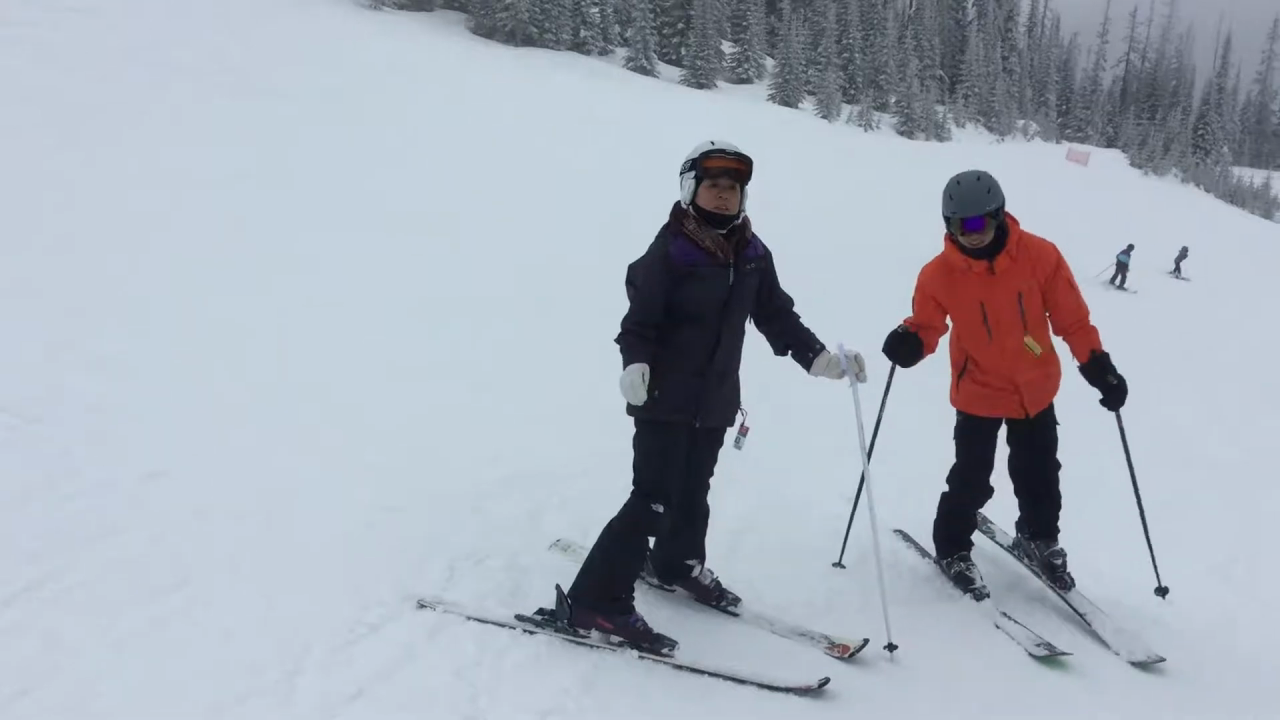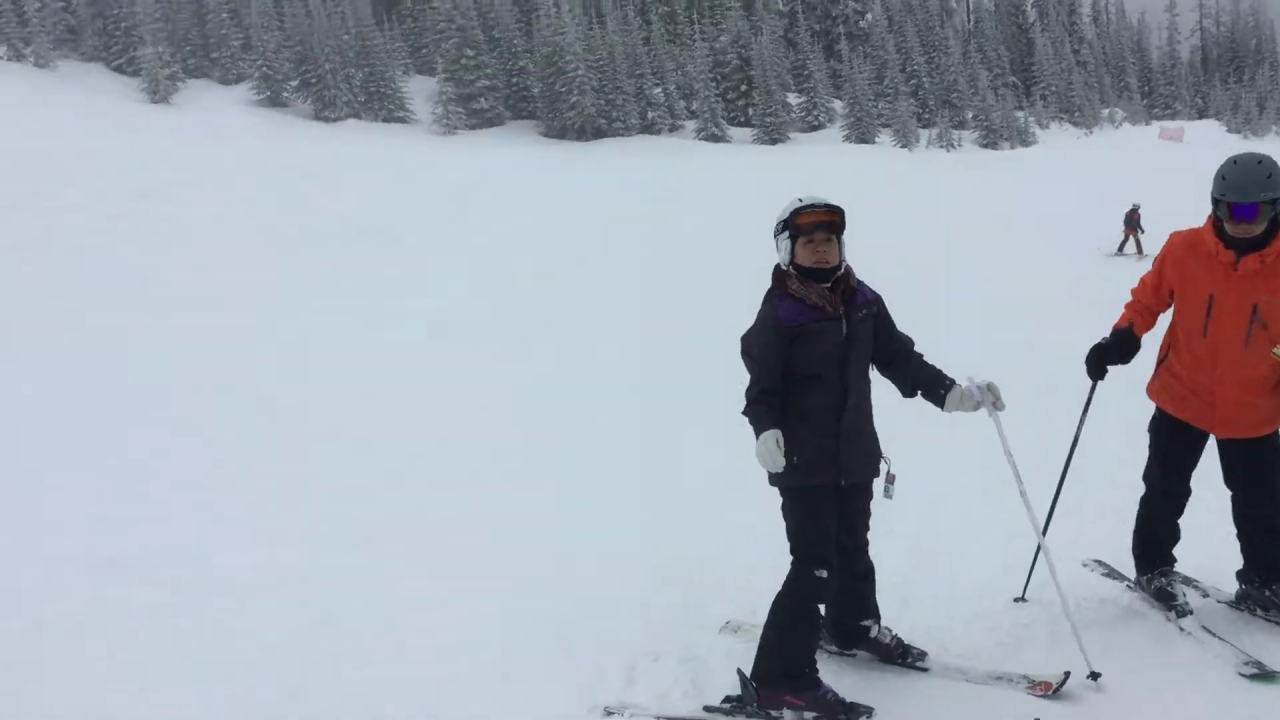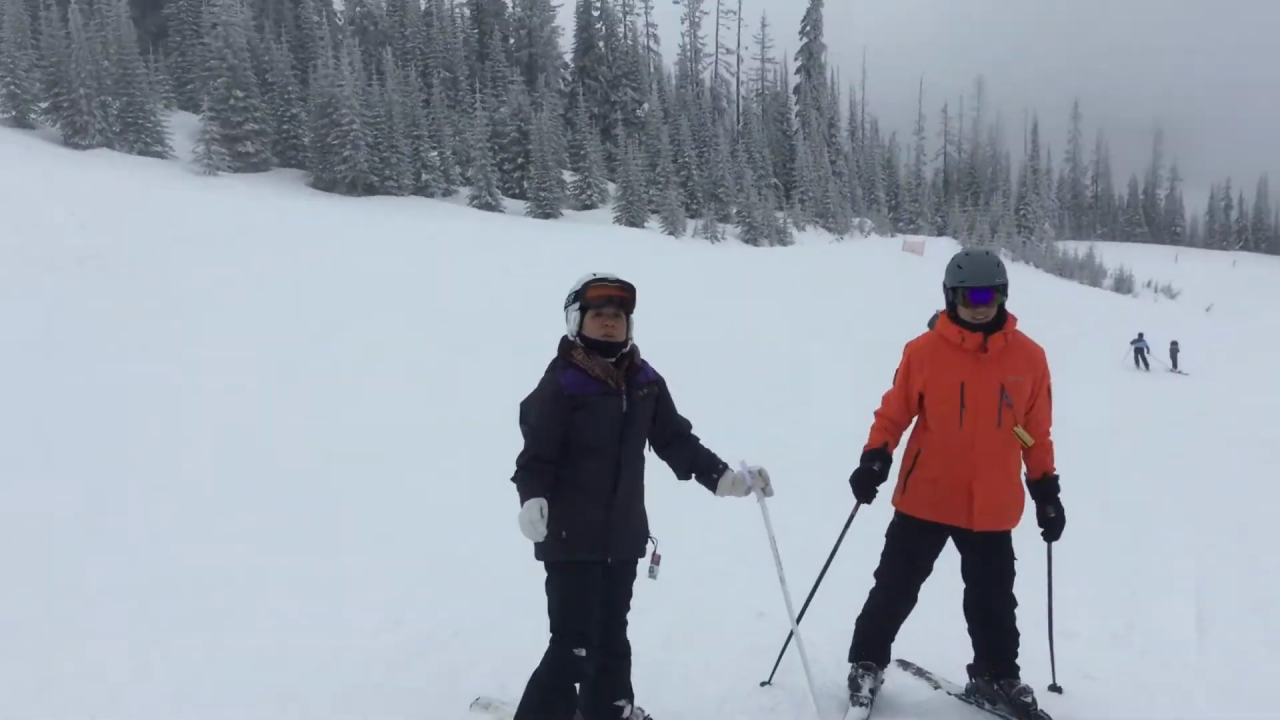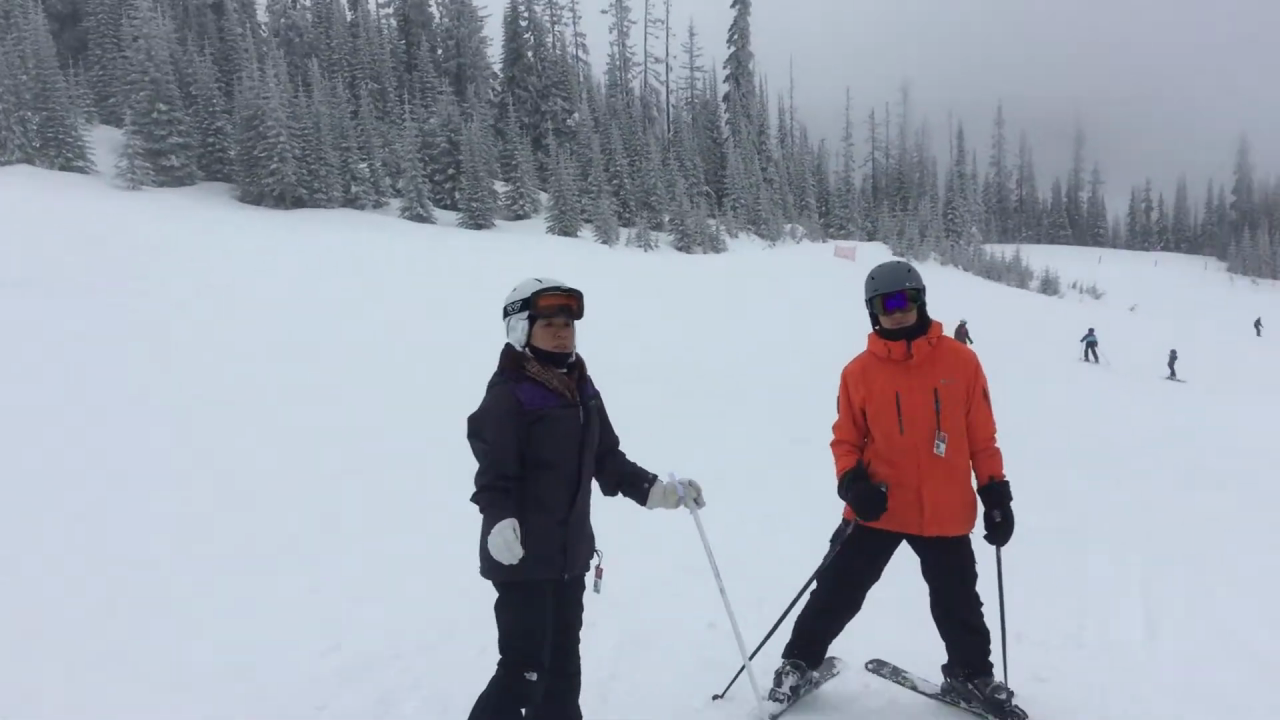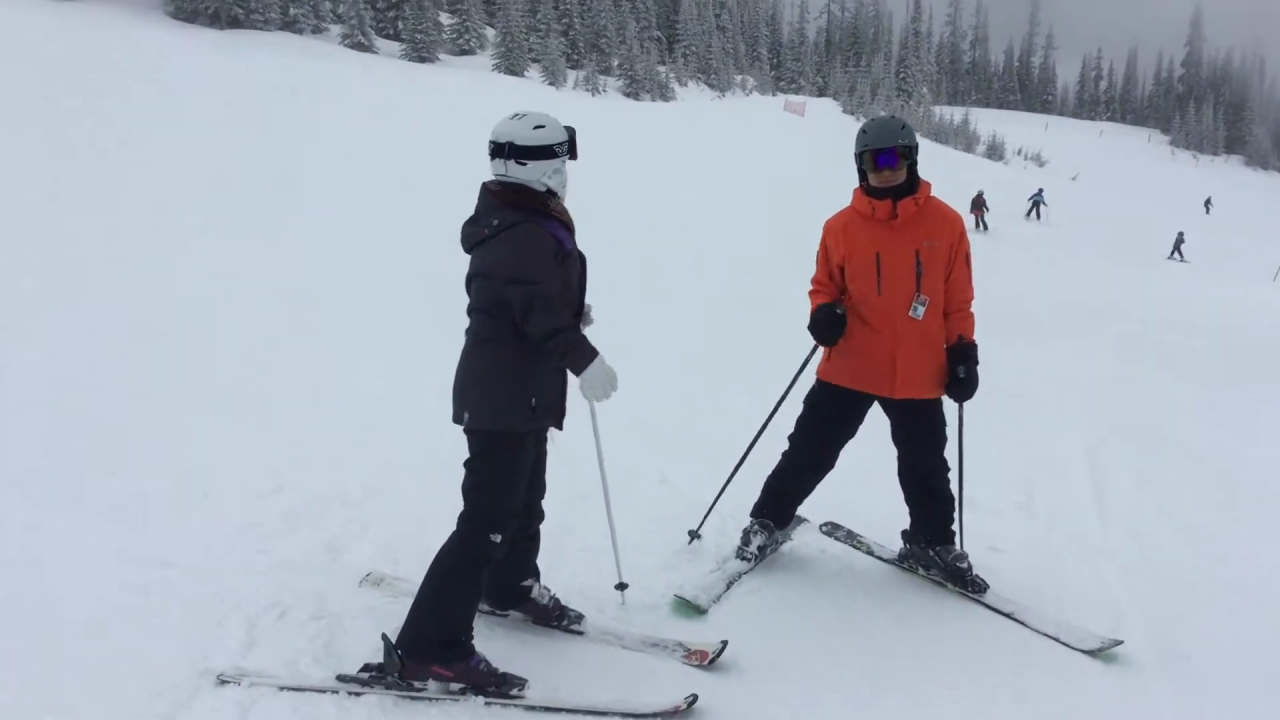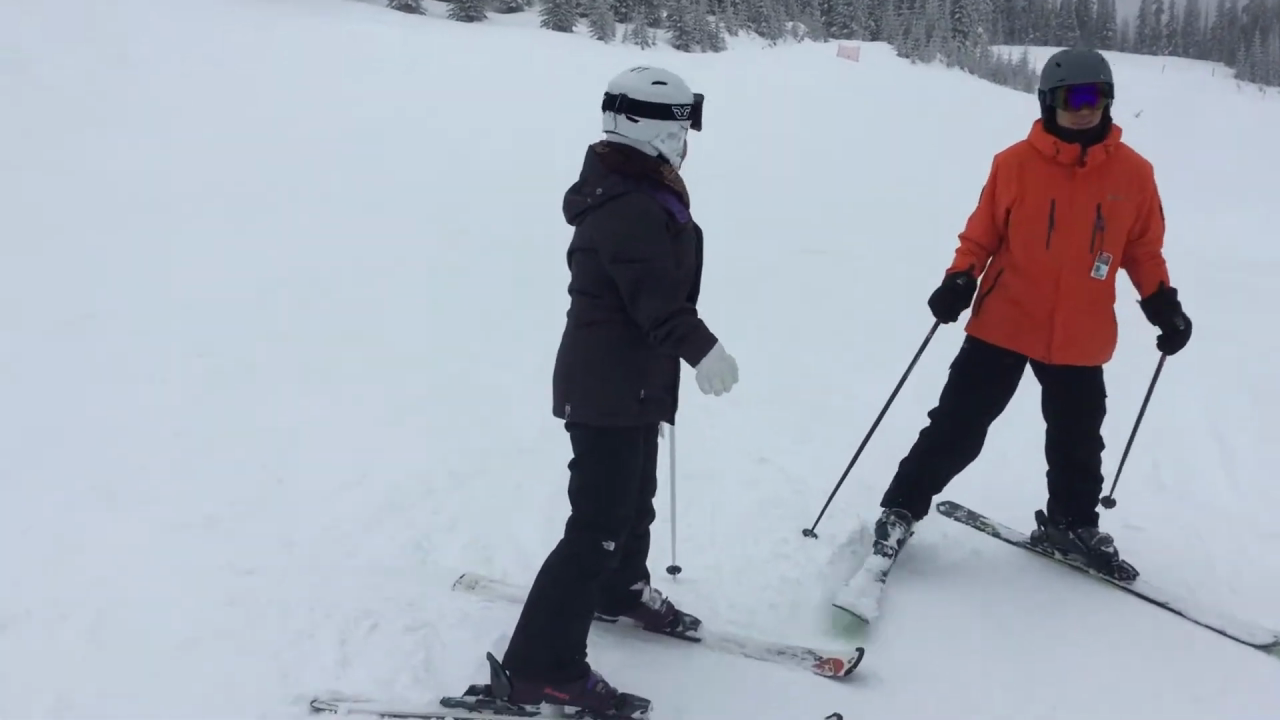
dt=0.7s
person 1, frame 1
left shoulder: (753, 256)
right shoulder: (669, 251)
left elbow: (777, 316)
right elbow: (639, 318)
left wrist: (820, 358)
right wrist: (635, 363)
left hip: (715, 400)
right hip: (664, 398)
left knee: (693, 491)
right knee: (653, 499)
left ankle: (678, 563)
right ankle: (598, 600)
person 1, frame 2
left shoulder: (863, 303)
right shoulder: (779, 312)
left elbow: (900, 358)
right elbow: (763, 386)
left wrist: (953, 393)
right wrist: (767, 431)
left hip: (855, 454)
right hip: (803, 460)
left knee: (853, 549)
right knee: (815, 566)
left ankle: (854, 624)
right ankle: (781, 678)
person 1, frame 3
left shoulder: (644, 383)
right shoulder: (561, 384)
left elbow: (676, 441)
right elbow: (536, 456)
left wrist: (724, 479)
right wrist: (534, 501)
left hip: (623, 537)
right hip: (570, 538)
left knee: (611, 635)
right knee: (574, 647)
person 1, frame 4
left shoulder: (583, 392)
right shoulder: (508, 397)
left elbow: (606, 459)
right elbow: (494, 477)
left wrist: (655, 489)
right wrist: (502, 522)
left hip: (569, 552)
right hip: (521, 558)
left knee: (562, 655)
right knee: (523, 669)
person 1, frame 5
left shoulder: (509, 222)
right shoulder: (528, 236)
right elbow: (546, 316)
left wrist: (574, 317)
right wrist: (586, 361)
left hip: (519, 390)
right hip: (503, 395)
left knee: (524, 500)
right knee: (487, 520)
left ankle: (512, 585)
right ankle: (430, 647)
person 1, frame 6
left shoulder: (627, 192)
right shoulder: (631, 208)
right elbow: (656, 296)
right wrist: (702, 349)
left hip: (625, 380)
right hip: (610, 387)
left knee: (632, 499)
right knee: (599, 525)
left ankle: (621, 590)
right ankle: (541, 666)
person 2, frame 1
left shoulder: (1041, 257)
right shoulder: (939, 274)
left elbow: (1070, 316)
right elbow: (926, 326)
left wrist: (1098, 366)
right wrist: (909, 343)
left hip: (1035, 388)
right hip: (978, 392)
left knee: (1039, 471)
right knee: (971, 480)
left ankle: (1039, 538)
right ankle: (952, 550)
person 2, frame 2
right shoulder: (1184, 249)
right elbow: (1150, 296)
right wrist: (1122, 338)
right hip: (1181, 396)
right knee: (1165, 491)
right ankle: (1153, 566)
person 2, frame 3
left shoulder: (1028, 357)
right shoulder: (923, 351)
left elbow: (1036, 430)
right elbow: (893, 413)
left wrist: (1046, 488)
right wrist: (874, 459)
left hip: (993, 507)
right hip: (925, 499)
left knee: (993, 600)
right knee: (894, 589)
left ankle: (996, 677)
right ankle: (866, 663)
person 2, frame 4
left shoulder: (959, 361)
right shoulder: (859, 371)
left elbow: (981, 436)
right elbow: (846, 438)
left wrist: (995, 491)
right wrist: (853, 482)
left hip: (945, 512)
right hip: (878, 509)
left knee: (958, 603)
right knee: (837, 592)
left ankle: (971, 675)
right ankle: (799, 662)
person 2, frame 5
left shoulder: (945, 223)
right shoulder: (841, 226)
left elbow: (957, 298)
right elbow: (826, 288)
left wrist: (963, 352)
right wrist: (825, 314)
left hip: (919, 373)
right hip: (850, 367)
left knee: (926, 465)
right knee: (810, 452)
left ankle: (932, 541)
right ankle: (768, 520)
person 2, frame 6
left shoulder: (1133, 173)
right shoulder: (1015, 163)
left elbow: (1143, 247)
right elbow: (983, 233)
left wrist: (1161, 301)
right wrist: (959, 280)
left hip: (1080, 336)
right hip: (1003, 323)
left knee: (1078, 442)
right knee: (958, 425)
left ankle: (1070, 523)
right ankle: (902, 507)
